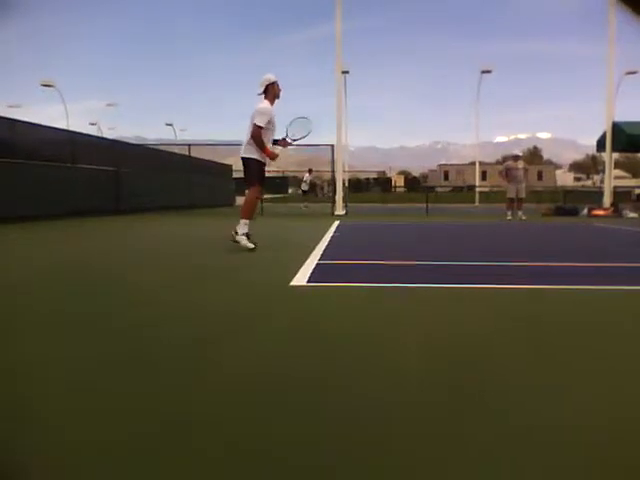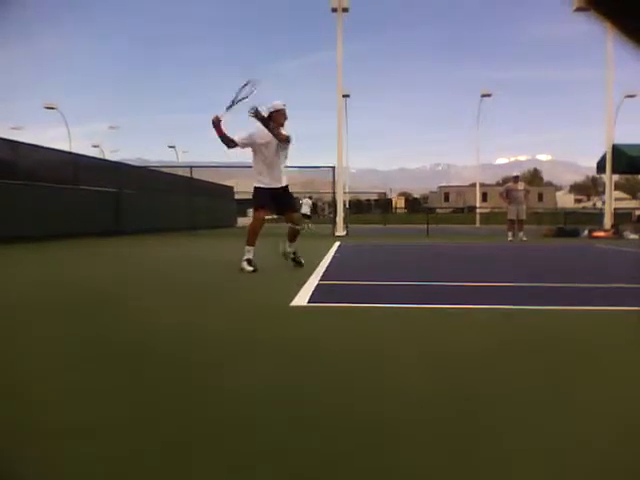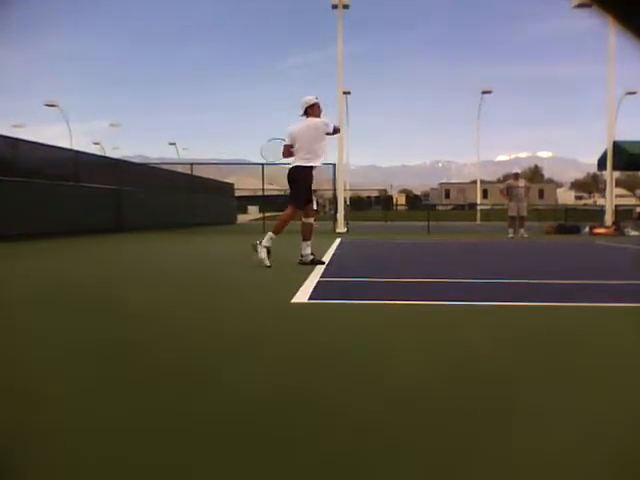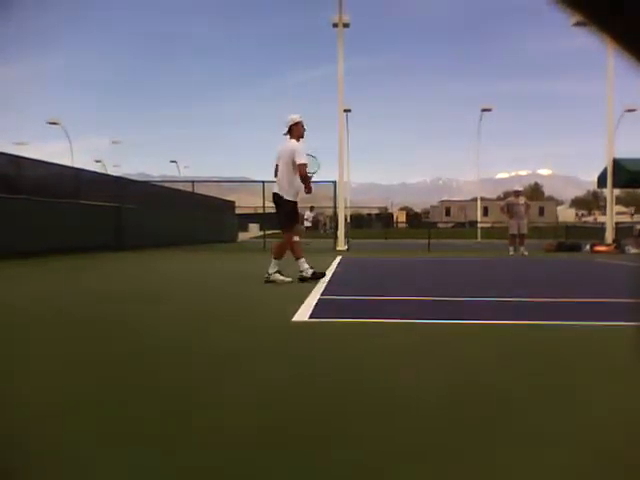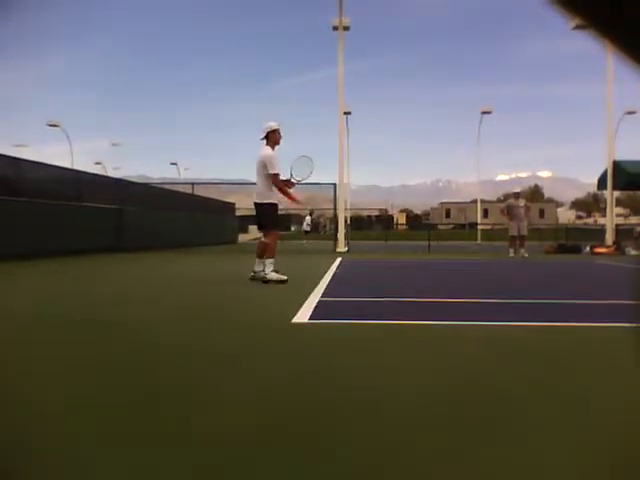
dt=0.7s
person 1, frame 1
left shoulder: (268, 109)
right shoulder: (264, 108)
right elbow: (254, 134)
left wrist: (279, 142)
right wrist: (268, 151)
left hip: (258, 158)
right hip: (252, 156)
left knee: (256, 195)
right knee: (254, 192)
left ankle: (241, 230)
right ankle: (241, 232)
person 1, frame 2
left shoulder: (283, 135)
right shoulder: (255, 134)
left elbow: (282, 139)
right elbow: (230, 144)
left wrist: (263, 120)
right wrist: (218, 128)
left hip: (280, 185)
right hip: (262, 185)
left knee: (296, 220)
right knee: (259, 218)
left ankle: (290, 249)
right ankle: (247, 257)
person 1, frame 3
left shoulder: (293, 129)
right shoulder: (322, 123)
left elbow: (285, 153)
right elbow: (336, 130)
left hip: (296, 170)
right hip: (304, 171)
left knee: (309, 212)
right knee: (293, 210)
left ankle: (306, 254)
right ankle: (265, 244)
person 1, frame 4
left shoulder: (282, 148)
right shoulder: (296, 147)
left elbow: (277, 173)
right elbow: (302, 172)
left wrist: (294, 179)
right wrist: (308, 185)
left hip: (282, 194)
right hip: (286, 196)
left knee: (294, 233)
right knee: (289, 235)
left ankle: (305, 270)
right ankle: (272, 271)
person 1, frame 5
left shoulder: (265, 153)
right shoulder: (270, 154)
right elbow: (276, 181)
left wrist: (285, 183)
right wrist: (292, 197)
left hip: (262, 200)
right hip: (267, 201)
left knee: (266, 235)
right knee: (272, 235)
left ankle: (258, 271)
right ankle: (269, 270)
